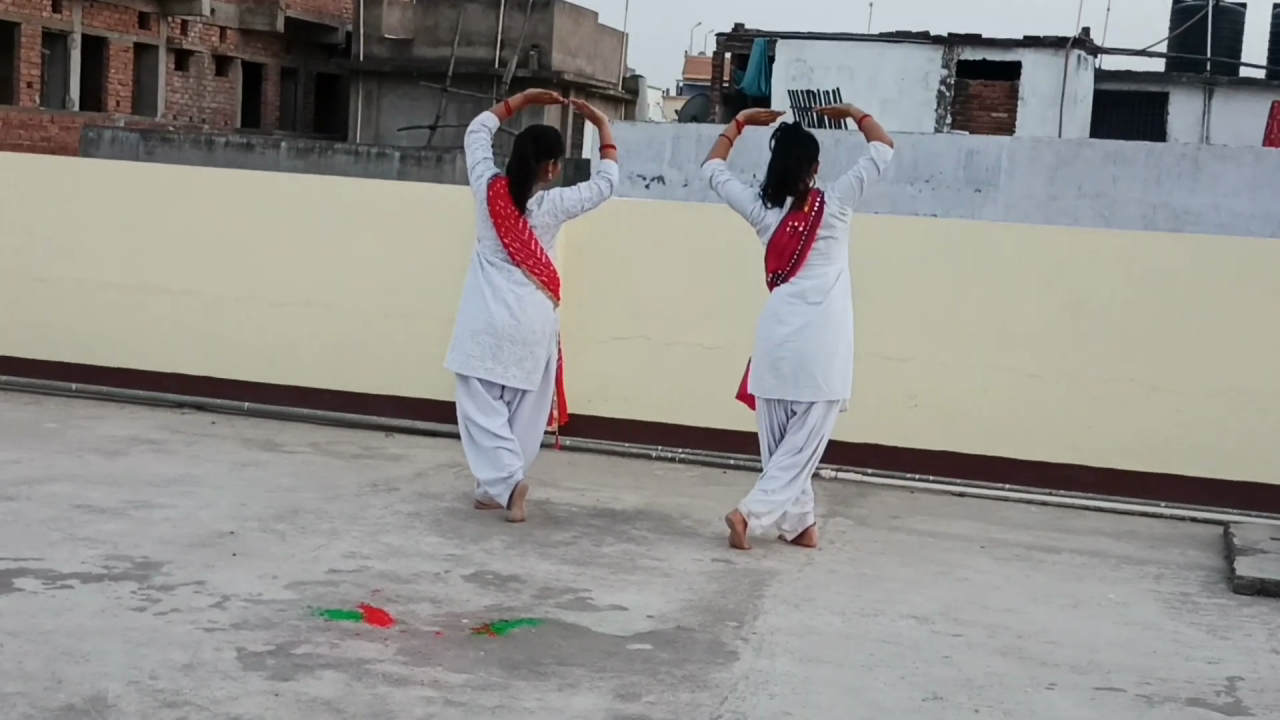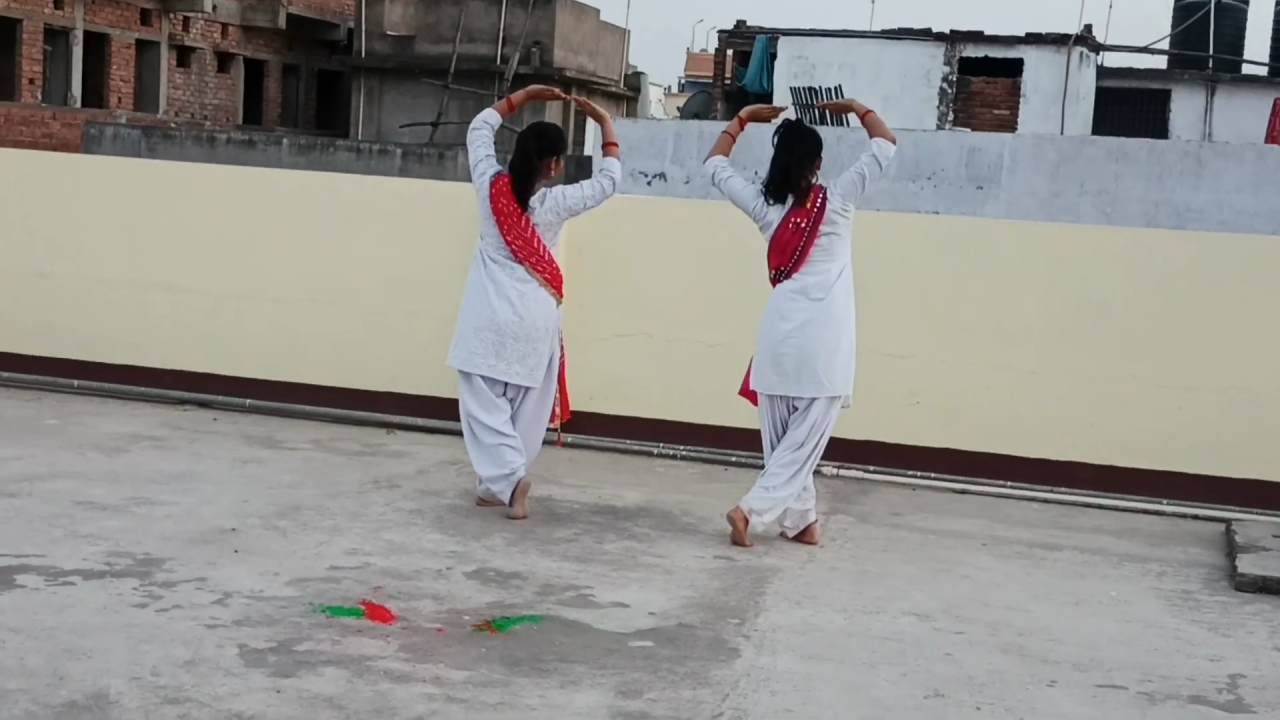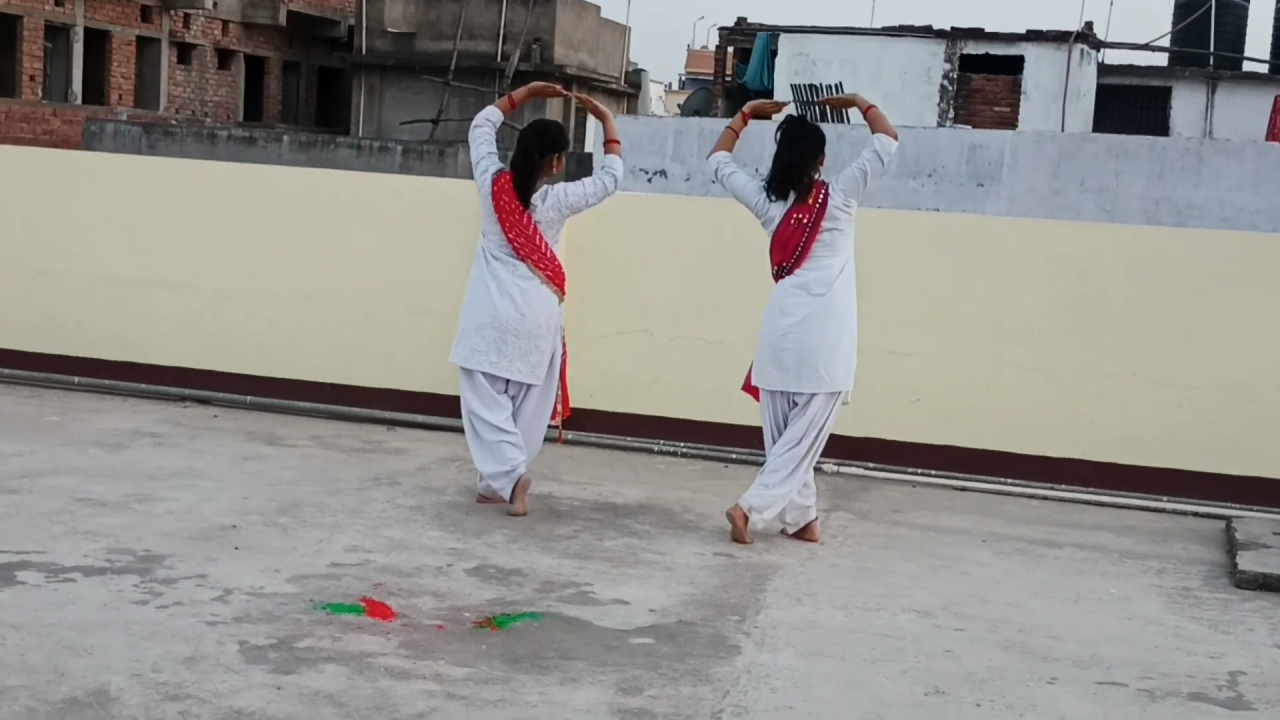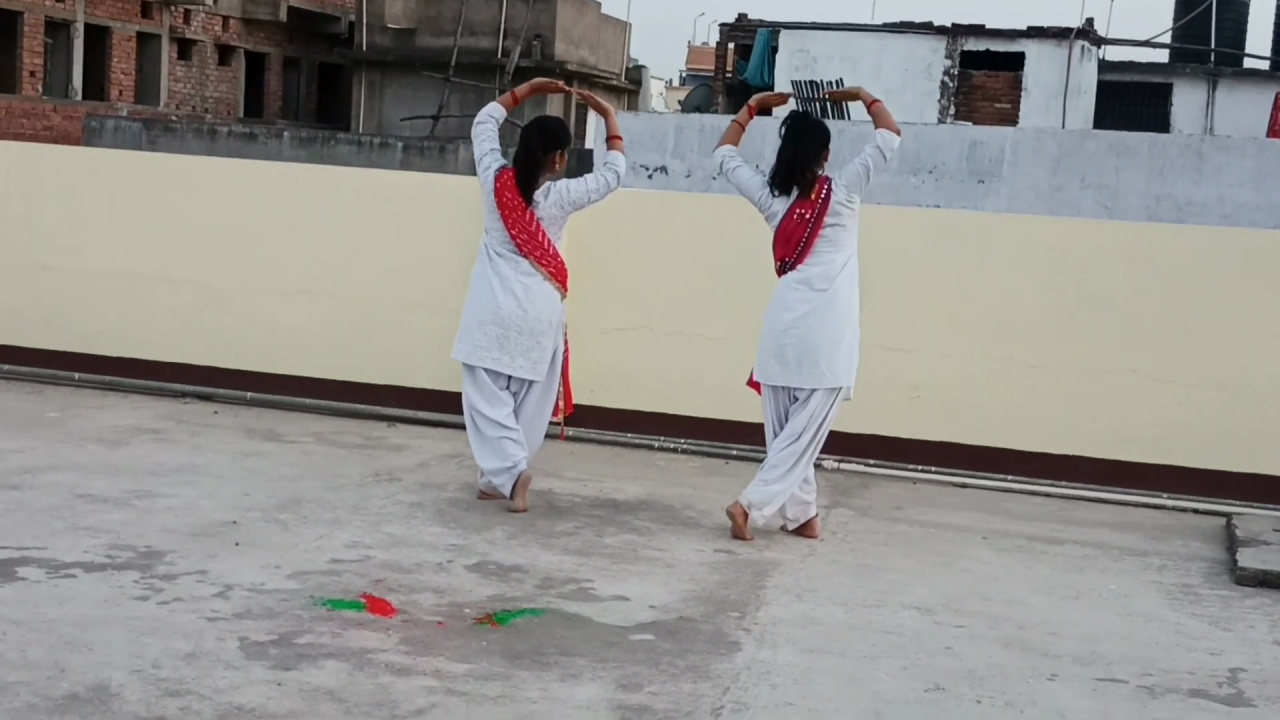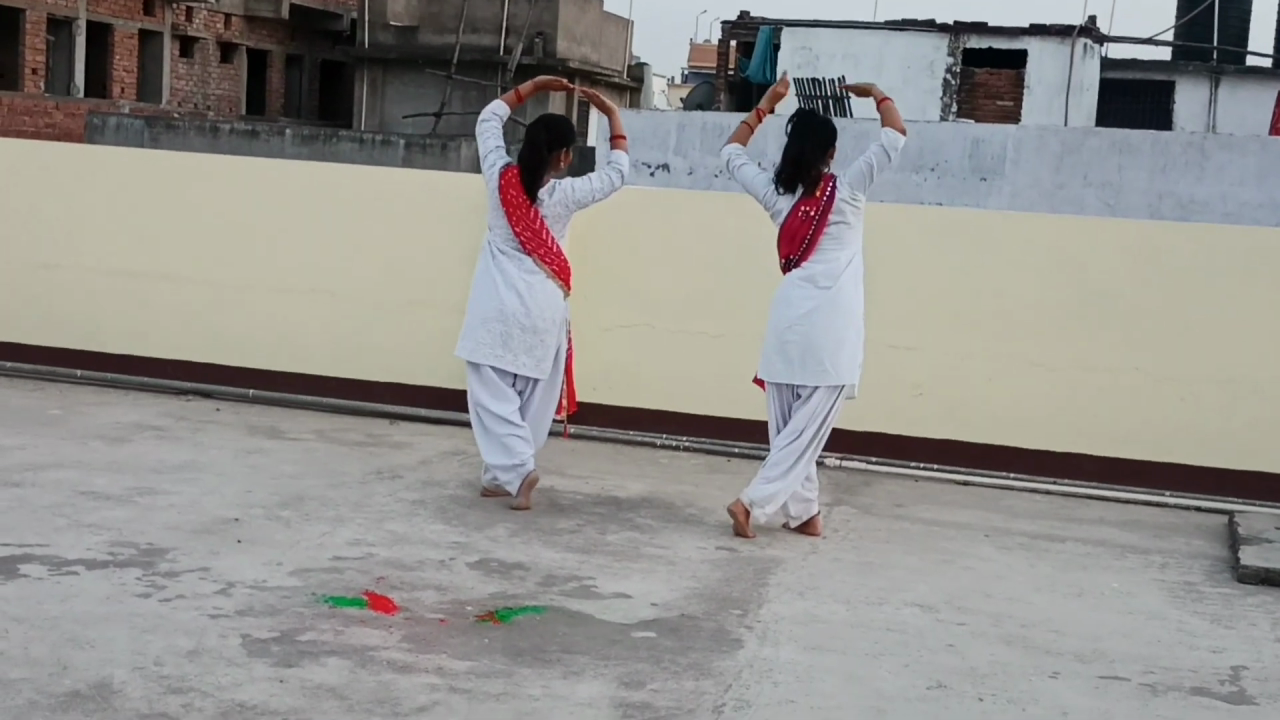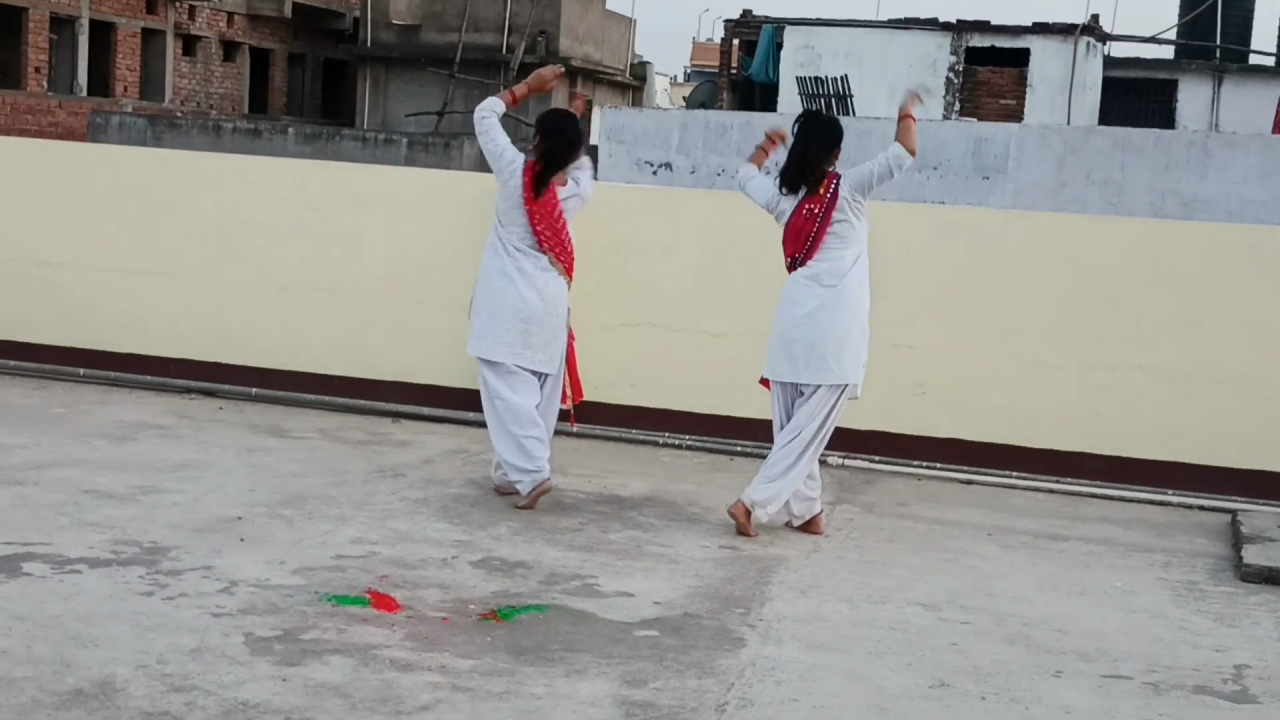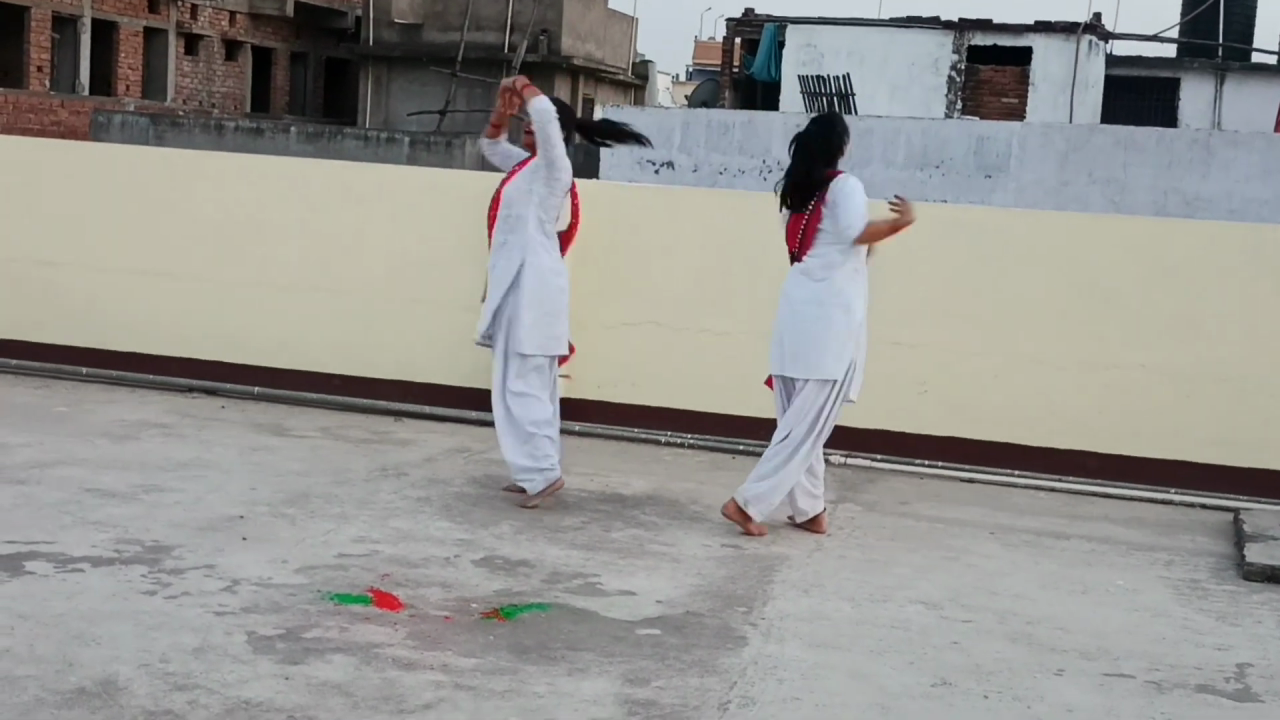
dt=0.2s
person 1, frame 1
left shoulder: (762, 209)
right shoulder: (835, 205)
left elbow: (713, 168)
right elbow: (883, 148)
left wrist: (739, 122)
right wrist: (853, 113)
left hip: (778, 336)
right hip: (823, 342)
left knee: (780, 441)
right knee: (805, 441)
left ankle: (798, 523)
right ankle: (751, 513)
person 1, frame 2
left shoulder: (764, 205)
right shoulder: (837, 201)
left elbow: (715, 165)
right elbow: (886, 145)
left wrist: (743, 117)
right wrist: (856, 107)
left hip: (781, 332)
right hip: (824, 337)
left knee: (782, 437)
right knee: (806, 437)
left ankle: (800, 520)
right ankle: (752, 509)
person 1, frame 3
left shoulder: (767, 201)
right shoulder: (840, 197)
left elbow: (719, 160)
right elbow: (887, 140)
left wrist: (746, 113)
right wrist: (859, 102)
left hip: (783, 327)
right hip: (825, 332)
left knee: (784, 432)
right knee: (806, 432)
left ankle: (801, 517)
right ankle: (752, 506)
person 1, frame 4
left shoulder: (771, 196)
right shoulder: (842, 192)
left elbow: (725, 153)
right elbow: (890, 136)
left wrist: (753, 105)
right wrist: (864, 96)
left hip: (785, 322)
right hip: (826, 328)
left knee: (785, 427)
right knee: (805, 429)
left ankle: (800, 514)
right ankle: (752, 503)
person 1, frame 5
left shoulder: (776, 193)
right shoulder: (847, 190)
left elbow: (731, 152)
right elbow: (895, 136)
left wrist: (765, 105)
right wrist: (876, 93)
left hip: (789, 319)
right hip: (830, 326)
left knee: (788, 426)
right knee: (808, 426)
left ankle: (802, 512)
right ankle: (753, 501)
person 1, frame 6
left shoulder: (782, 195)
right shoulder: (850, 189)
left elbow: (746, 173)
right elbow: (903, 154)
left wrist: (770, 141)
right wrist: (908, 111)
left hip: (795, 316)
right hip: (835, 324)
left knee: (794, 423)
right knee: (810, 425)
left ankle: (805, 510)
right ankle: (754, 502)
person 1, frame 7
left shoulder: (798, 194)
right shoulder: (844, 187)
right elbow: (859, 232)
left wrist: (870, 239)
right wrist: (902, 219)
left hip: (799, 314)
right hip: (830, 318)
left knee: (802, 421)
right knee: (808, 422)
left ankle: (808, 509)
right ankle: (748, 501)
person 2, frame 1
left shoulder: (488, 188)
right shoulder: (553, 205)
left elbow: (477, 130)
right elbow: (605, 182)
left wrist: (522, 99)
right wrist: (603, 126)
left hip: (486, 319)
right hip: (532, 322)
left knee: (481, 405)
right knee: (524, 411)
left ankle: (504, 481)
right ankle: (498, 485)
person 2, frame 2
left shoulder: (491, 186)
right shoulder: (556, 203)
left elbow: (480, 128)
right elbow: (608, 179)
left wrist: (524, 96)
right wrist: (605, 123)
left hip: (489, 316)
right hip: (535, 319)
left knee: (484, 402)
right knee: (527, 408)
left ankle: (506, 478)
right ankle: (500, 483)
person 2, frame 3
left shoulder: (492, 183)
right shoulder: (559, 200)
left elbow: (481, 125)
right elbow: (610, 176)
left wrist: (525, 93)
right wrist: (606, 120)
left hip: (491, 312)
right hip: (537, 315)
left knee: (485, 398)
right knee: (528, 405)
left ankle: (506, 475)
right ankle: (501, 480)
person 2, frame 4
left shoulder: (495, 179)
right shoulder: (562, 196)
left elbow: (484, 122)
right elbow: (613, 173)
left wrist: (528, 88)
right wrist: (609, 116)
left hip: (494, 309)
right hip: (540, 311)
left knee: (487, 394)
right knee: (530, 402)
left ankle: (507, 471)
right ankle: (502, 476)
person 2, frame 5
left shoulder: (500, 177)
right shoulder: (567, 195)
left elbow: (488, 119)
right elbow: (617, 172)
left wrist: (532, 86)
right wrist: (612, 114)
left hip: (498, 307)
right hip: (543, 310)
left knee: (493, 392)
right knee: (534, 399)
left ankle: (515, 469)
right ankle: (504, 474)
person 2, frame 6
left shoulder: (514, 170)
right shoulder: (574, 189)
left elbow: (485, 116)
right elbow: (583, 171)
left wrist: (528, 86)
right wrist: (575, 121)
left hip: (508, 302)
right hip: (549, 303)
left knee: (509, 388)
right knee: (539, 394)
left ankle: (530, 471)
right ankle: (515, 471)
person 2, frame 7
left shoulder: (553, 165)
right shoulder: (528, 164)
left elbow: (545, 116)
right elbow: (491, 146)
left wrist: (525, 89)
right wrist: (503, 109)
left hip: (531, 285)
right hip: (528, 286)
left knee: (520, 383)
right knee: (533, 383)
left ankle: (541, 471)
right ankle: (534, 470)
